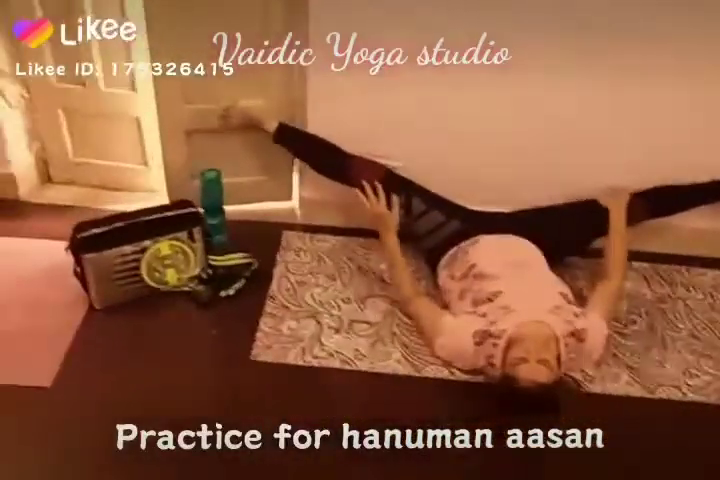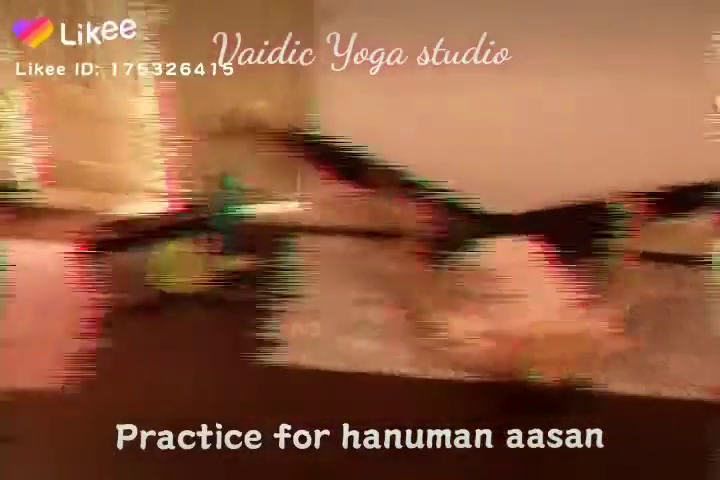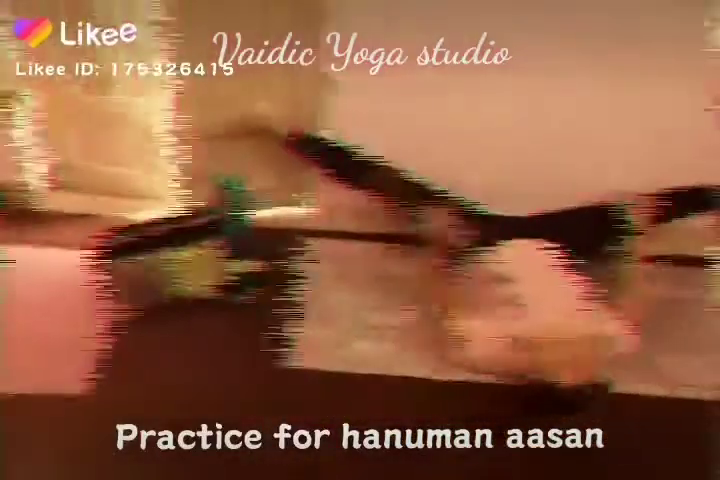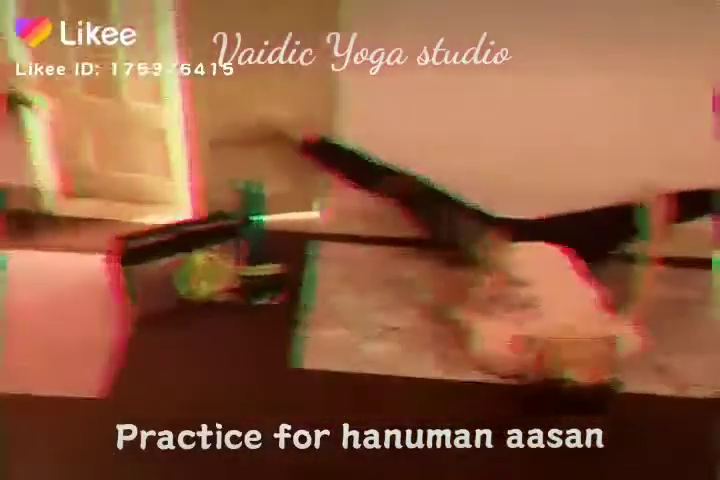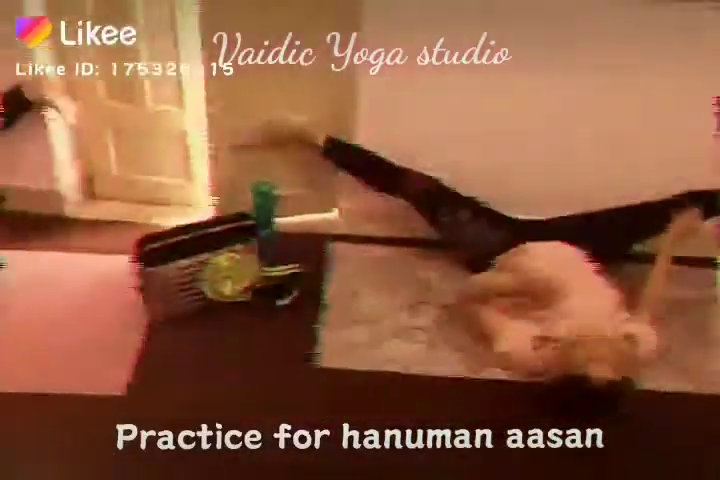
dt=0.1s
person 1, frame 1
left shoulder: (464, 346)
right shoulder: (585, 343)
left elbow: (410, 298)
right elbow: (612, 280)
left wrist: (387, 232)
right wrist: (616, 217)
left hip: (461, 248)
right hip: (523, 243)
left knee: (374, 181)
person 1, frame 2
left shoulder: (478, 349)
right shoulder: (596, 343)
left elbow: (423, 299)
right elbow: (624, 300)
left wrist: (413, 243)
right wrist: (630, 235)
left hip: (474, 249)
right hip: (532, 246)
left knee: (394, 187)
person 1, frame 3
left shoulder: (488, 350)
right shoulder: (609, 341)
left elbow: (444, 303)
right elbow: (633, 310)
left wrist: (440, 247)
right wrist: (638, 232)
left hip: (491, 250)
right hip: (543, 247)
left knee: (398, 188)
person 1, frame 4
left shoulder: (502, 353)
right shoulder: (620, 345)
left elbow: (449, 298)
right elbow: (638, 310)
left wrist: (484, 267)
right wrist: (654, 243)
left hip: (507, 257)
right hip: (554, 253)
person 1, frame 5
left shoulder: (521, 352)
right shoulder: (639, 346)
left elbow: (468, 297)
right elbow: (650, 306)
left wrist: (516, 282)
right wrist: (669, 245)
left hip: (514, 253)
right hip: (567, 252)
